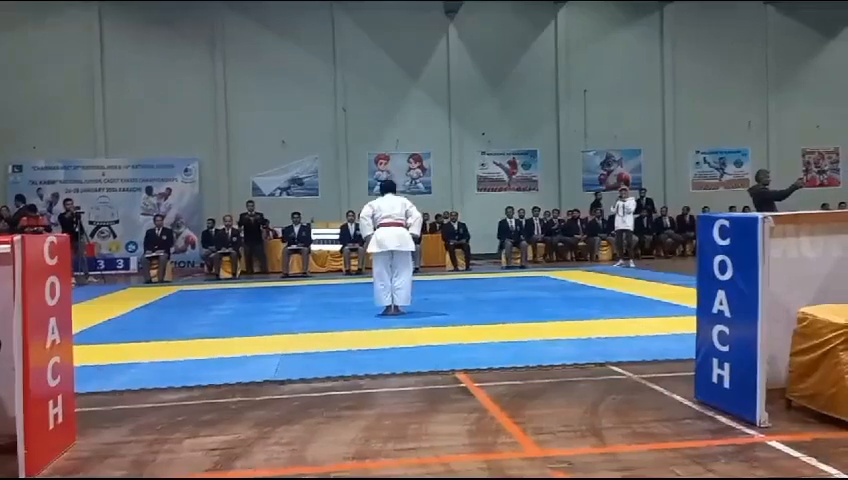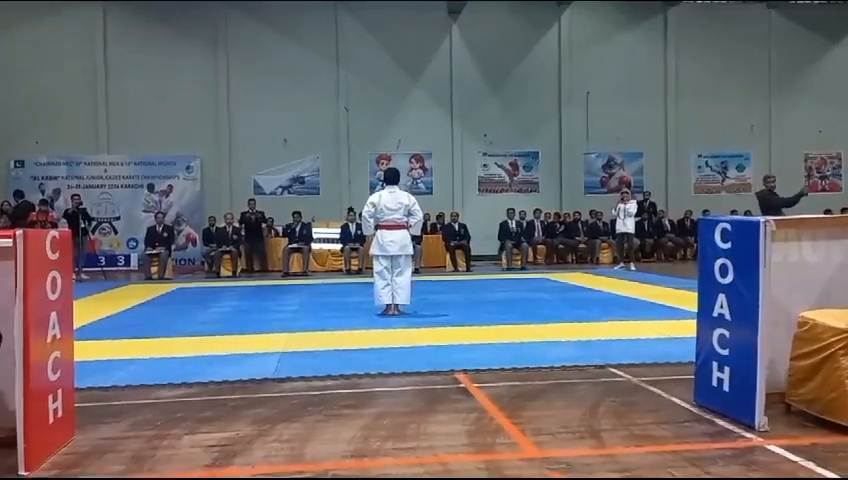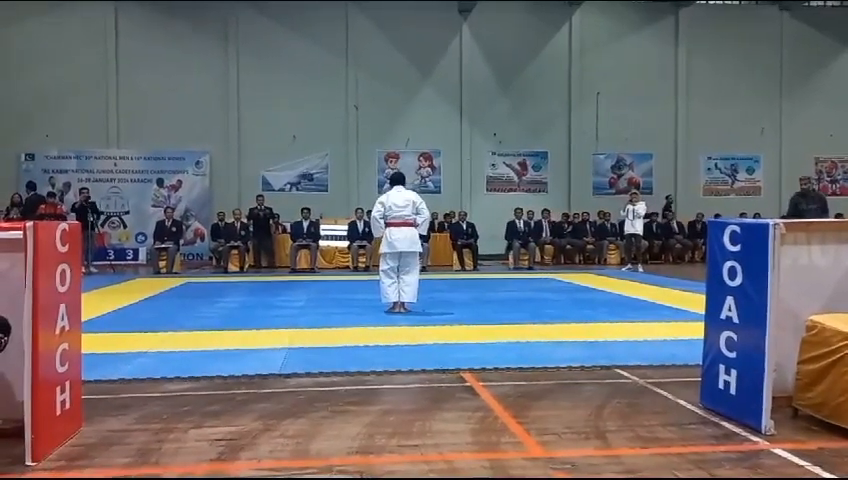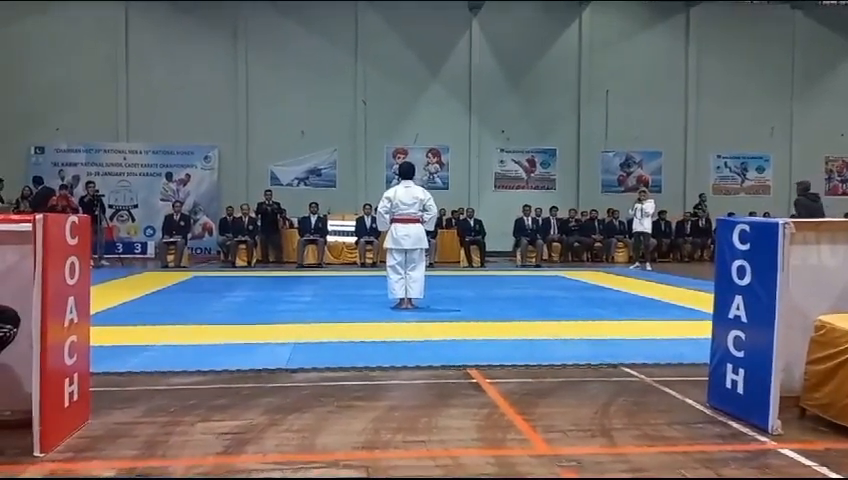
dt=1s
person 1, frame 1
left shoulder: (374, 203)
right shoulder: (403, 201)
left elbow: (364, 217)
right elbow: (416, 216)
left wrist: (369, 236)
right wrist: (410, 234)
left hip: (381, 237)
right hip: (401, 236)
left knee: (382, 274)
right knee: (401, 273)
left ankle: (388, 307)
right ankle: (397, 307)
person 1, frame 2
left shoulder: (376, 197)
right shoulder: (407, 197)
left elbow: (366, 215)
right elbow: (418, 215)
left wrist: (372, 232)
right wrist: (409, 231)
left hip: (383, 237)
right hip: (401, 237)
left knee: (383, 273)
right knee: (401, 273)
left ankle: (388, 306)
right ankle: (397, 306)
person 1, frame 3
left shoulder: (384, 197)
right shoulder: (414, 195)
left elbow: (376, 217)
right elbow: (425, 215)
left wrist: (381, 234)
right wrist: (418, 231)
left hip: (391, 236)
right hip: (410, 236)
left knee: (389, 272)
right knee: (409, 272)
left ankle: (394, 304)
right ankle: (404, 304)
person 1, frame 4
left shoulder: (391, 192)
right shoulder: (421, 192)
left elbow: (381, 211)
right elbow: (432, 211)
left wrist: (386, 228)
right wrist: (424, 226)
left hip: (397, 232)
right hip: (416, 232)
left knee: (396, 268)
right knee: (415, 268)
left ankle: (401, 300)
right ankle: (410, 300)
